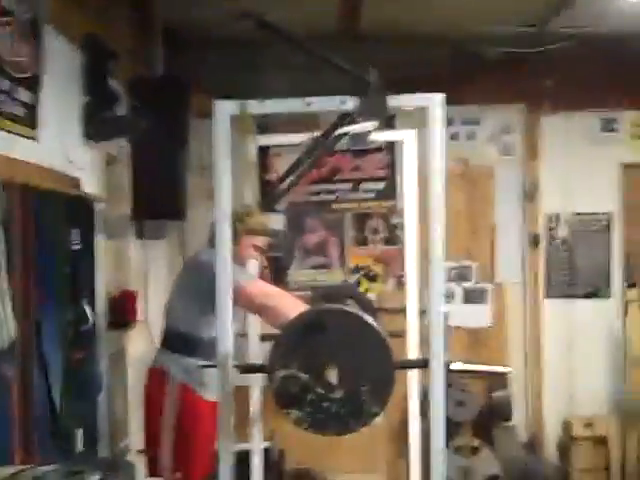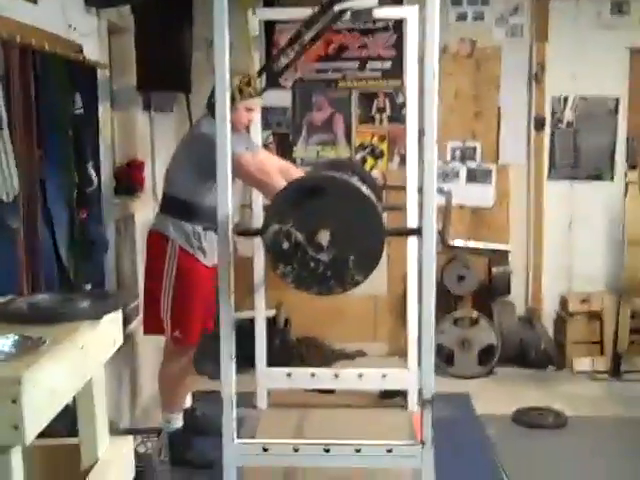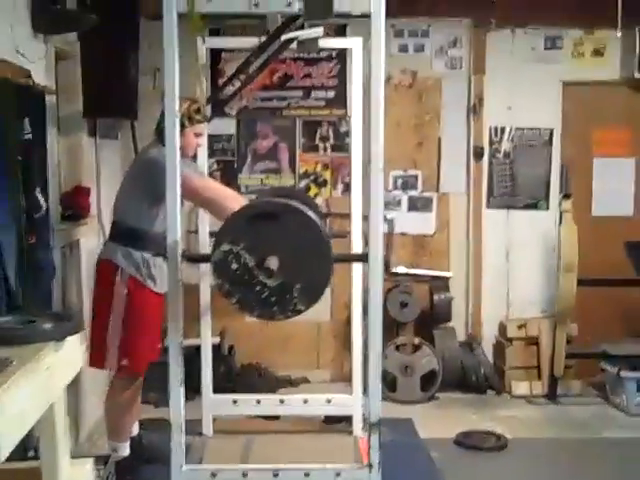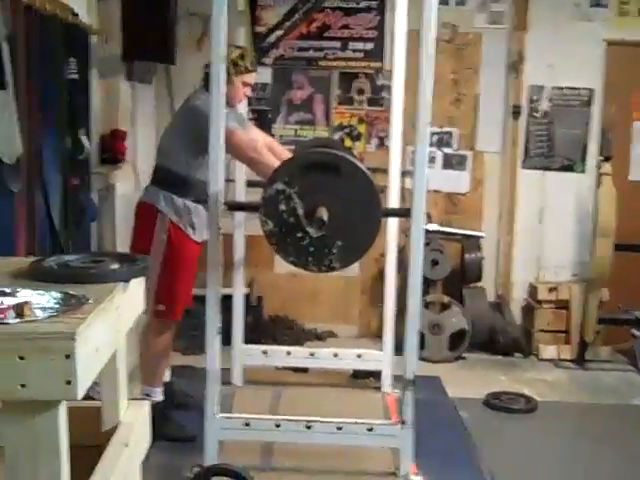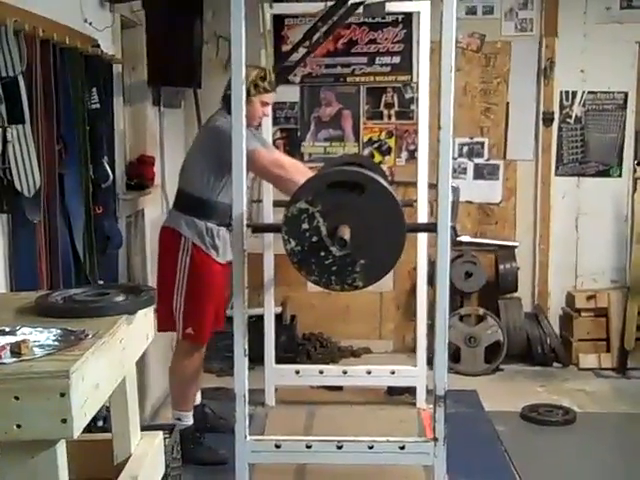
dt=1s
person 1, frame 1
left shoulder: (229, 267)
right shoulder: (208, 263)
left elbow: (276, 295)
right elbow: (263, 302)
left hip: (204, 382)
right hip: (180, 381)
person 1, frame 2
left shoulder: (233, 137)
right shoulder: (208, 135)
left elbow: (277, 164)
right elbow: (261, 176)
left hip: (201, 244)
right hip: (179, 243)
left knee: (191, 337)
right knee: (179, 341)
left ankle: (185, 411)
right ankle: (174, 434)
person 1, frame 3
left shoulder: (178, 164)
right shoulder: (156, 161)
left elbow: (220, 191)
right elbow: (209, 197)
left hip: (150, 272)
right hip: (128, 272)
left knee: (139, 365)
right knee: (126, 370)
left ankle: (133, 439)
person 1, frame 4
left shoulder: (227, 112)
right shoulder: (203, 108)
left elbow: (267, 144)
right elbow: (252, 154)
left hip: (187, 218)
right hip: (167, 216)
left knee: (170, 311)
right knee: (161, 313)
left ankle: (161, 387)
right ankle: (152, 406)
person 1, frame 5
left shoulder: (243, 132)
right shoulder: (224, 129)
left elbow: (288, 163)
right elbow: (277, 172)
left hip: (211, 240)
right hip: (191, 240)
left knee: (202, 335)
right knee: (191, 339)
left ankle: (195, 410)
right ankle: (183, 432)
